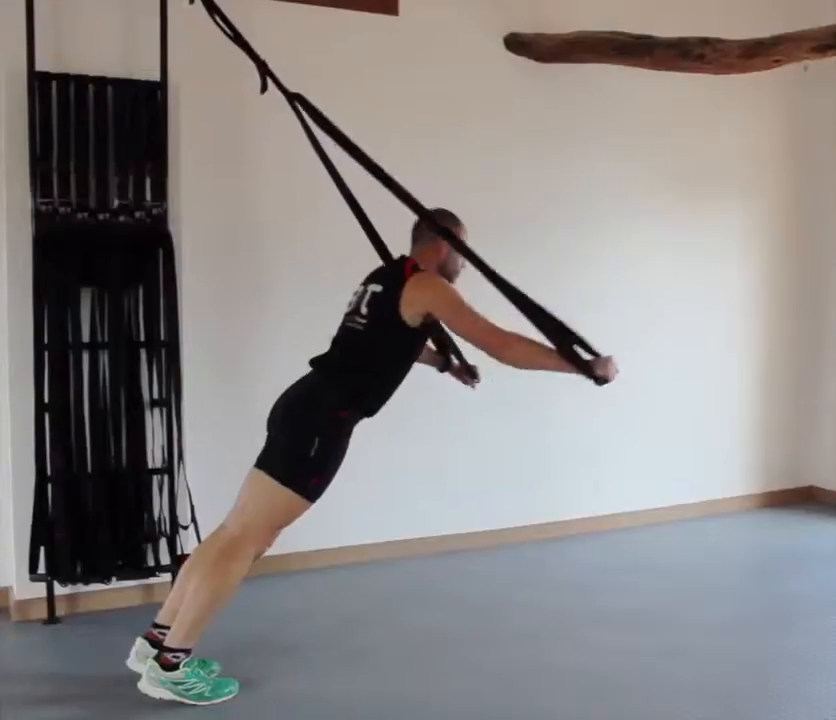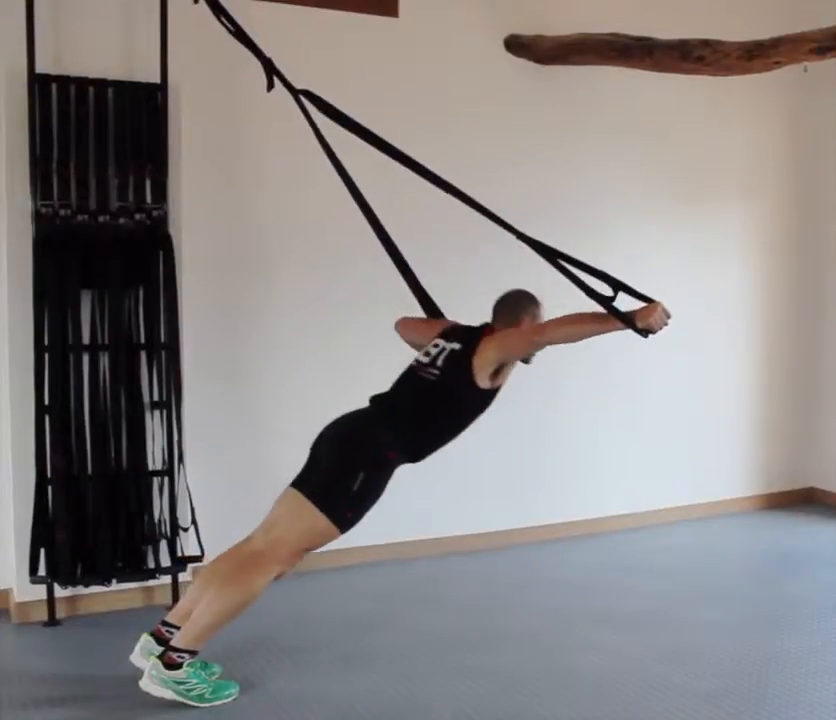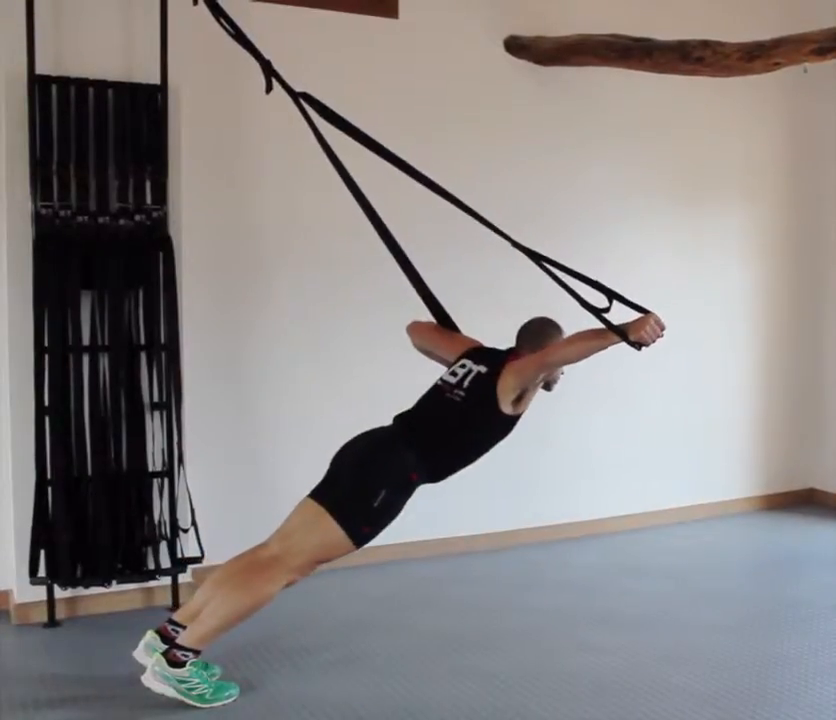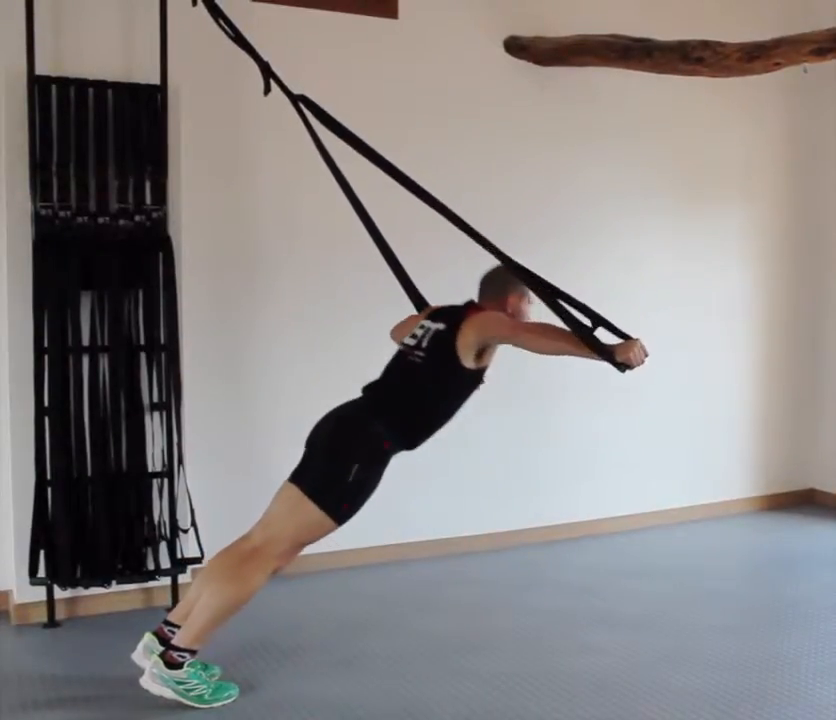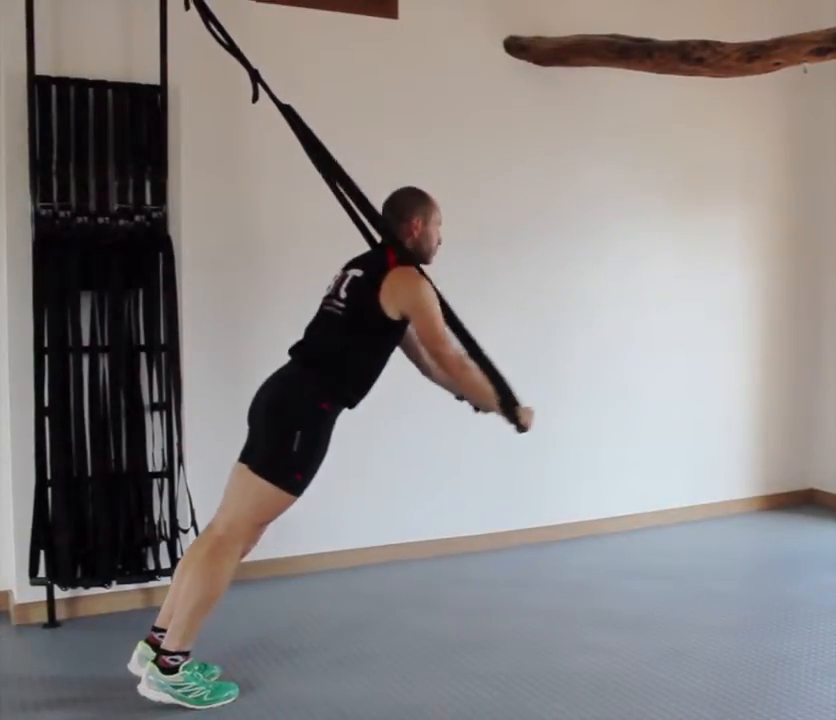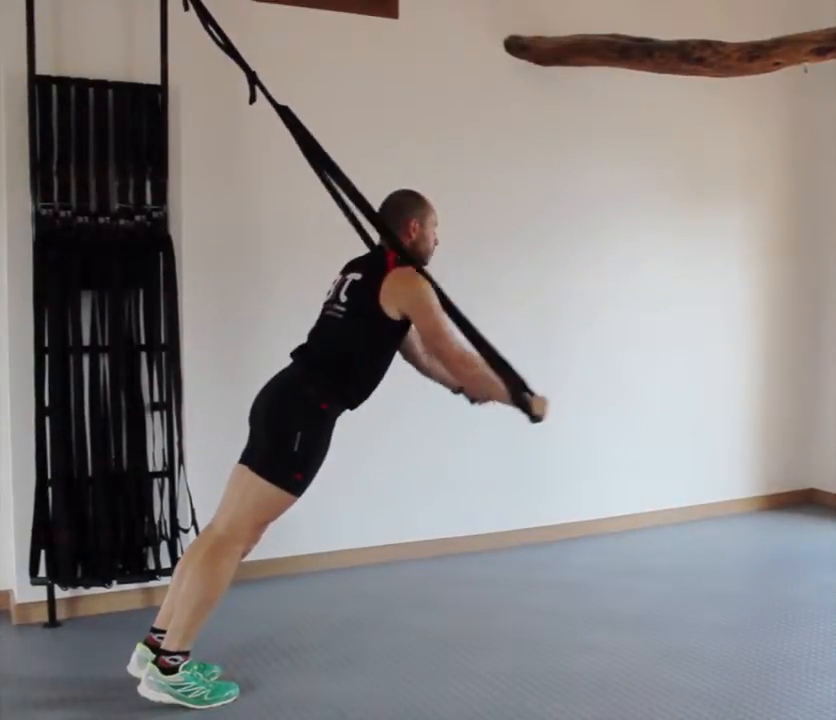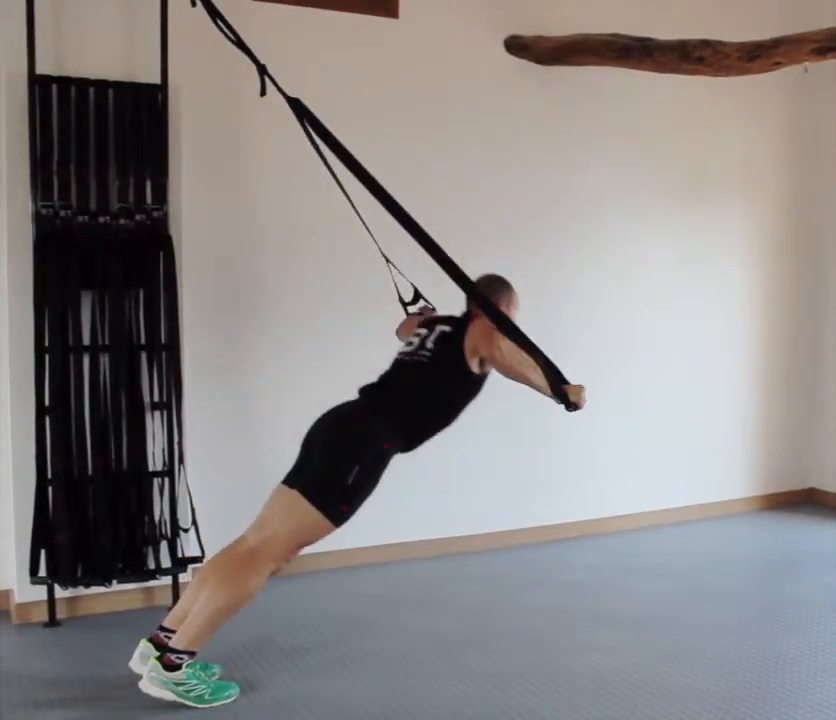
dt=0.7s
person 1, frame 1
left shoulder: (385, 280)
right shoulder: (427, 286)
right elbow: (498, 343)
left wrist: (450, 366)
right wrist: (584, 366)
left hip: (307, 404)
right hip: (323, 417)
left knee: (239, 531)
right knee: (246, 536)
left ankle: (157, 639)
right ankle: (170, 662)
person 1, frame 2
left shoulder: (454, 334)
right shoulder: (497, 350)
left elbow: (402, 323)
right elbow: (554, 331)
right wrist: (632, 319)
left hip: (351, 437)
right hip: (368, 454)
left knee: (266, 544)
right knee: (273, 553)
left ankle: (163, 637)
right ankle: (174, 662)
person 1, frame 3
left shoulder: (476, 355)
right shoulder: (518, 375)
left elbow: (416, 328)
right elbow: (558, 352)
right wrist: (625, 333)
left hip: (371, 452)
right hip: (390, 472)
left knee: (279, 552)
right knee: (286, 561)
left ankle: (167, 635)
right ankle: (177, 659)
person 1, frame 4
left shoulder: (443, 316)
right shoulder: (484, 324)
left elbow: (398, 331)
right elbow: (533, 336)
right wrist: (614, 352)
left hip: (347, 429)
right hip: (361, 446)
left knee: (265, 543)
right knee: (269, 548)
left ankle: (164, 639)
right ankle: (174, 663)
person 1, frame 5
left shoulder: (366, 269)
right shoulder: (408, 281)
left elbow: (415, 348)
right elbow: (452, 361)
left wrist: (462, 392)
right wrist: (509, 409)
left hip: (287, 397)
right hip: (303, 412)
left knee: (230, 531)
right knee: (233, 535)
left ankle: (158, 645)
right ankle: (169, 666)
person 1, frame 6
left shoulder: (363, 271)
right shoulder: (406, 281)
left elbow: (412, 348)
right elbow: (452, 357)
left wrist: (459, 386)
right wrist: (522, 399)
left hip: (288, 398)
right hip: (304, 412)
left knee: (230, 533)
right knee: (233, 534)
left ankle: (156, 644)
right ankle: (167, 667)
person 1, frame 7
left shoulder: (436, 326)
right shoulder: (483, 332)
right elbow: (504, 356)
right wrist: (563, 391)
left hip: (342, 428)
right hip: (362, 446)
left knee: (260, 544)
right knee: (268, 550)
left ankle: (161, 642)
right ankle: (174, 662)
